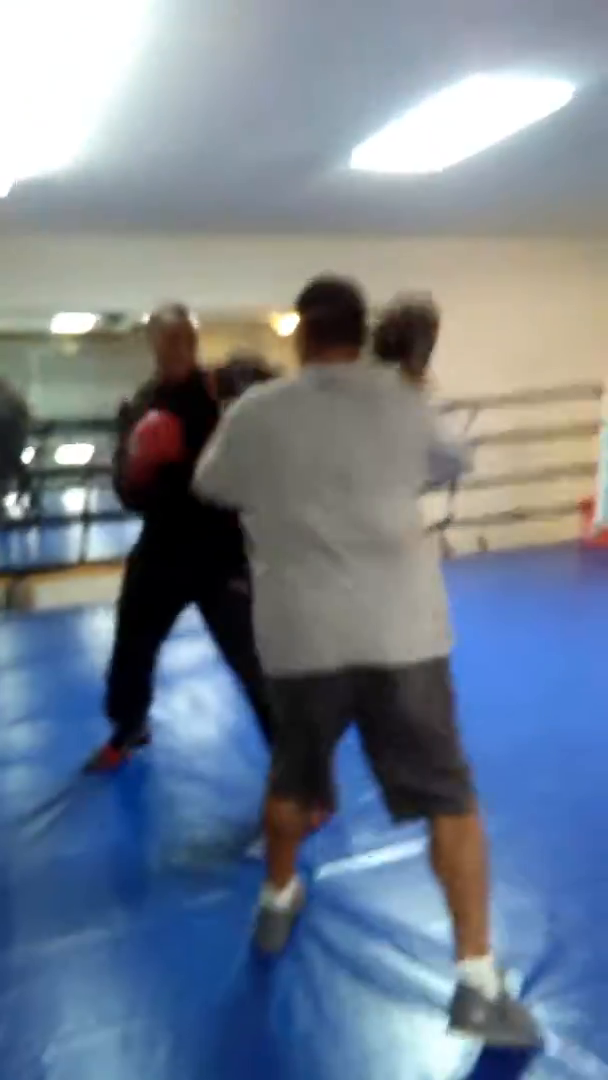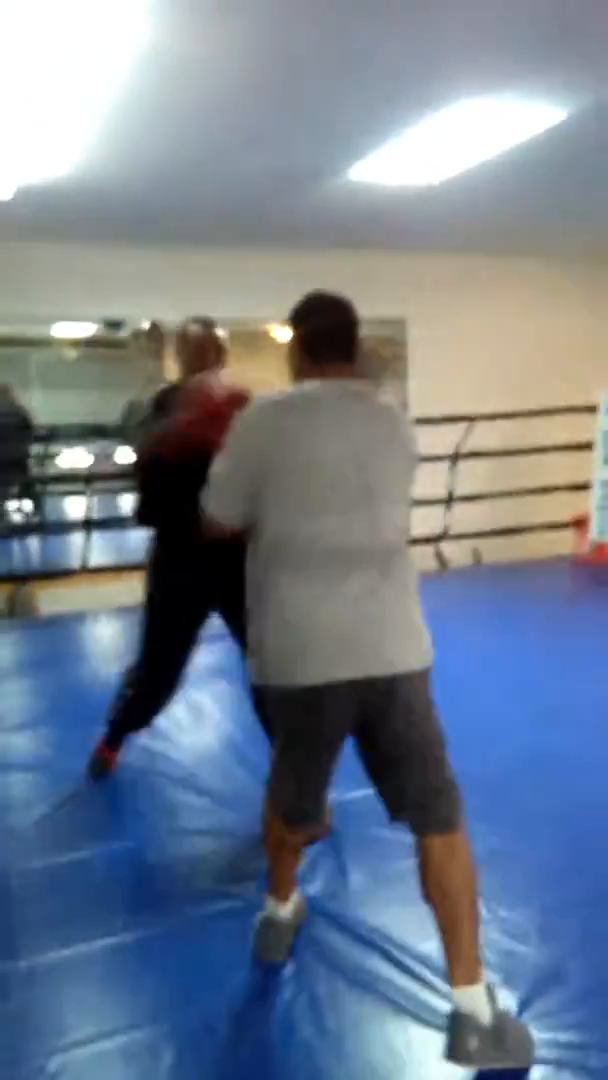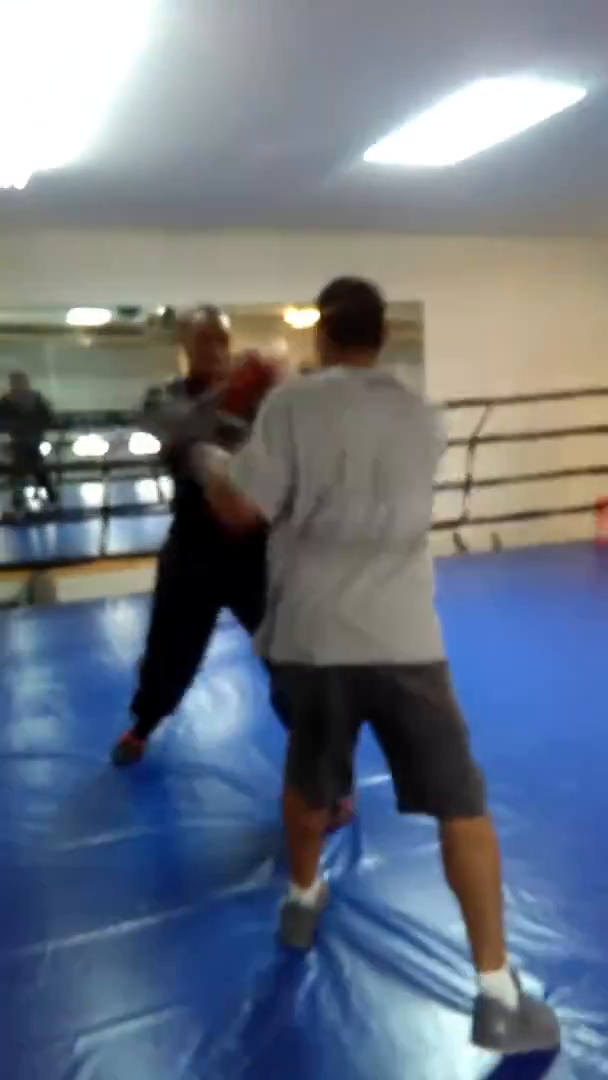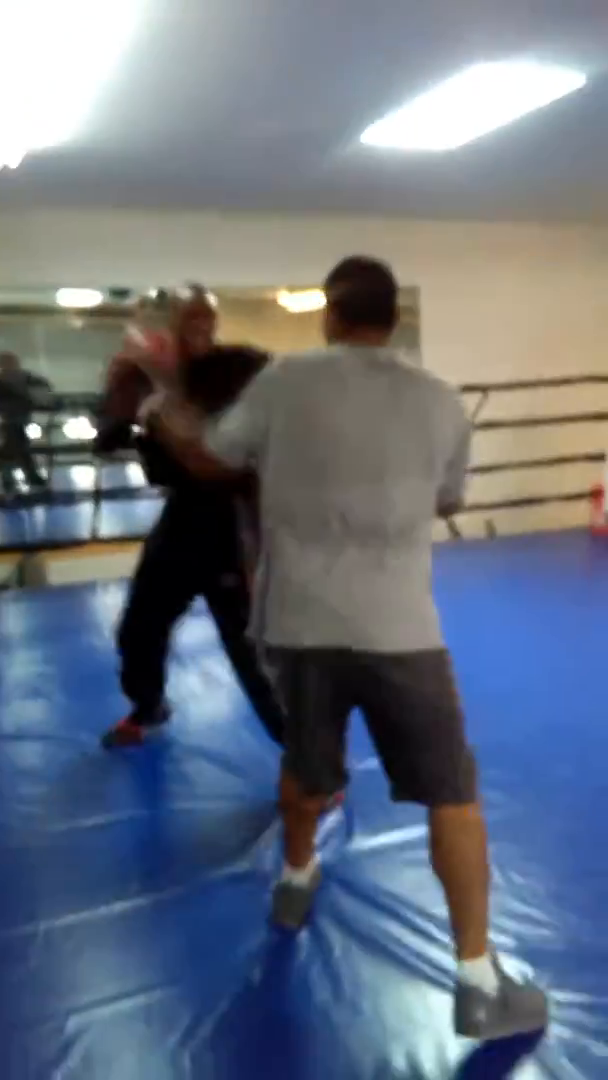
dt=0.1s
person 1, frame 1
left shoulder: (255, 413)
right shoulder: (401, 402)
left elbow: (211, 489)
right elbow: (454, 464)
left hip: (304, 642)
right hip: (402, 637)
left knee: (295, 776)
right knee: (450, 796)
left ankle: (277, 901)
right ankle: (479, 983)
person 1, frame 2
left shoulder: (265, 420)
right shoulder: (393, 423)
left elbow: (219, 523)
left wrist: (238, 467)
left hip: (297, 653)
right hip: (392, 650)
left knee: (292, 794)
right knee: (436, 814)
left ankle: (279, 912)
right ankle: (473, 1010)
person 1, frame 3
left shoulder: (292, 403)
right shoulder: (421, 412)
left elbow: (244, 511)
left wrist: (207, 464)
left hip: (315, 636)
right hip: (407, 637)
left knee: (310, 776)
right knee: (459, 799)
left ankle: (301, 897)
right ankle: (497, 994)
person 1, frame 4
left shoulder: (287, 381)
right shoulder: (435, 400)
left elbow: (211, 457)
left wrist: (164, 414)
left hip: (304, 623)
right hip: (401, 627)
left knee: (307, 760)
right knee: (450, 791)
left ankle: (295, 879)
right ankle: (479, 982)
person 2, frame 1
left shoulder: (216, 391)
right shoulder: (140, 405)
right elbow: (128, 492)
left hip: (218, 535)
right hip: (162, 540)
left knee: (249, 655)
right knee: (132, 649)
right ankle: (128, 729)
person 2, frame 2
left shoulder: (237, 404)
right shoulder: (162, 406)
right elbow: (148, 469)
right wrist: (190, 421)
left hip: (237, 550)
right hip: (181, 553)
right knee: (158, 668)
right ankle: (115, 736)
person 2, frame 3
right shoulder: (169, 399)
right elbow: (176, 440)
right wrist: (225, 393)
left hip: (252, 541)
right hip: (194, 543)
right knee: (169, 657)
right ankle: (143, 725)
person 2, frame 4
left shoulder: (241, 366)
right shoulder: (153, 378)
right elbow: (108, 437)
right wrist: (124, 386)
left hip: (227, 518)
right hip: (180, 513)
left knee: (245, 649)
right knee: (138, 630)
right ankle: (148, 706)
